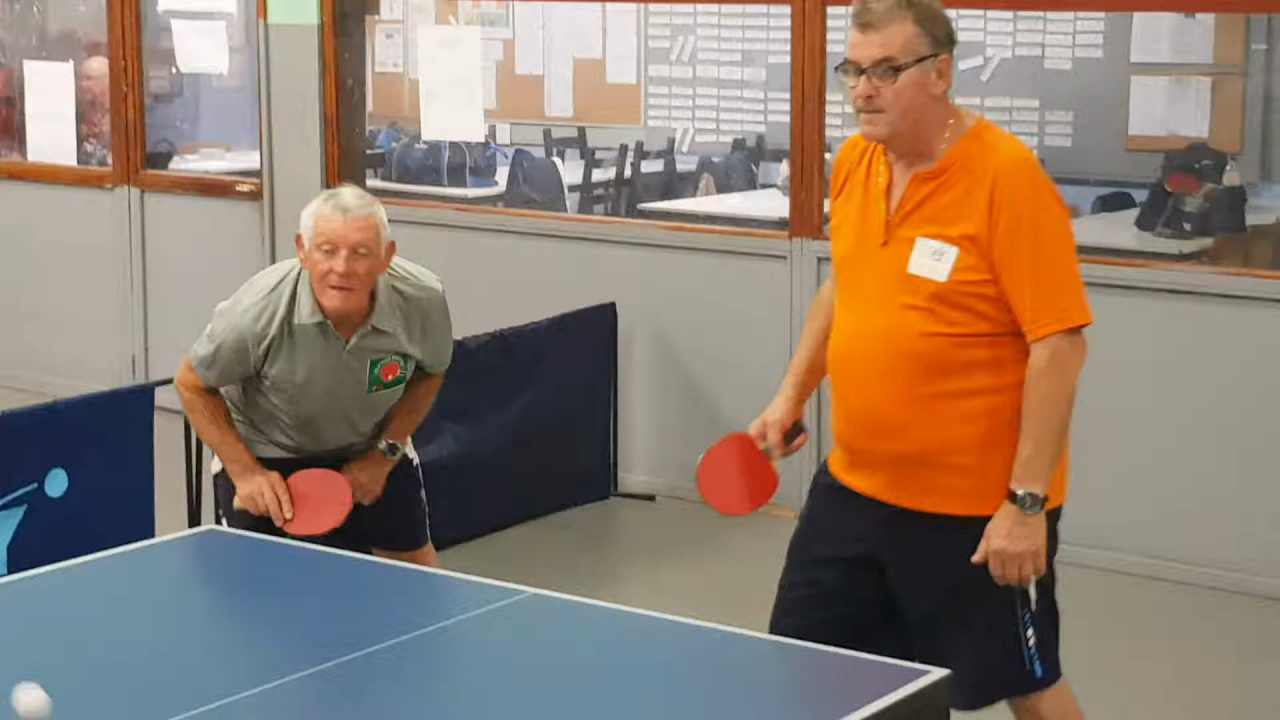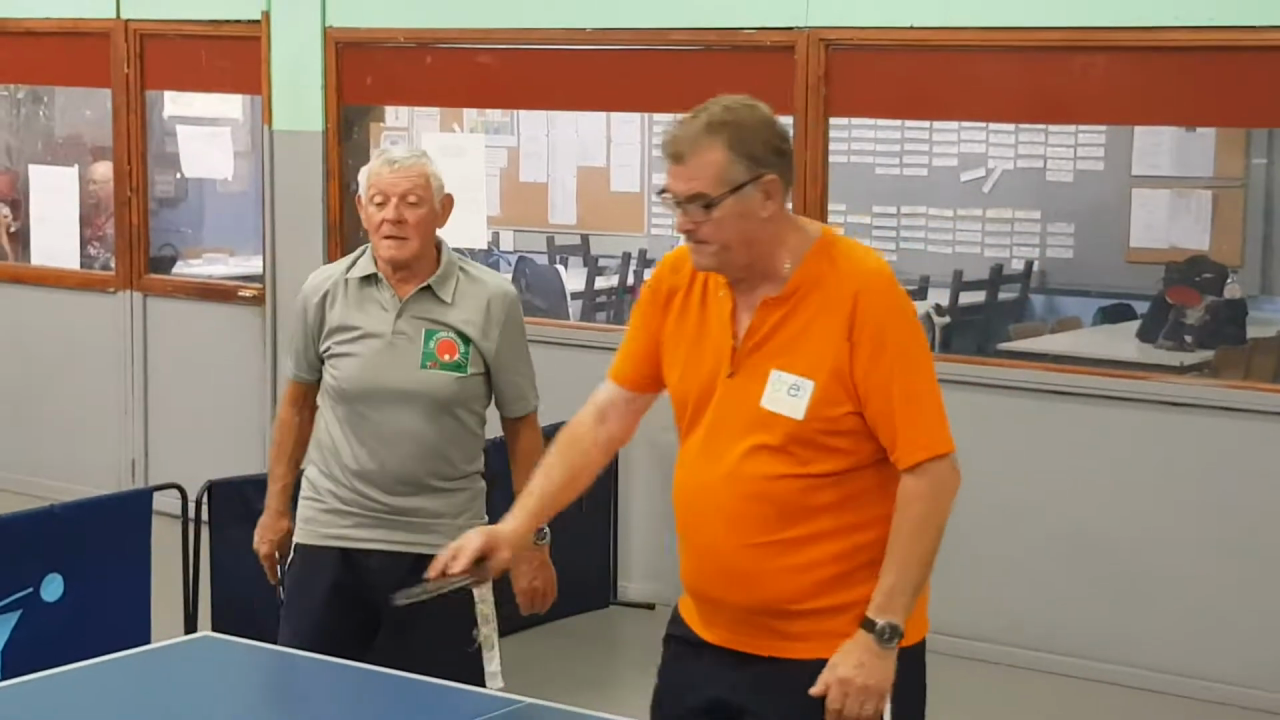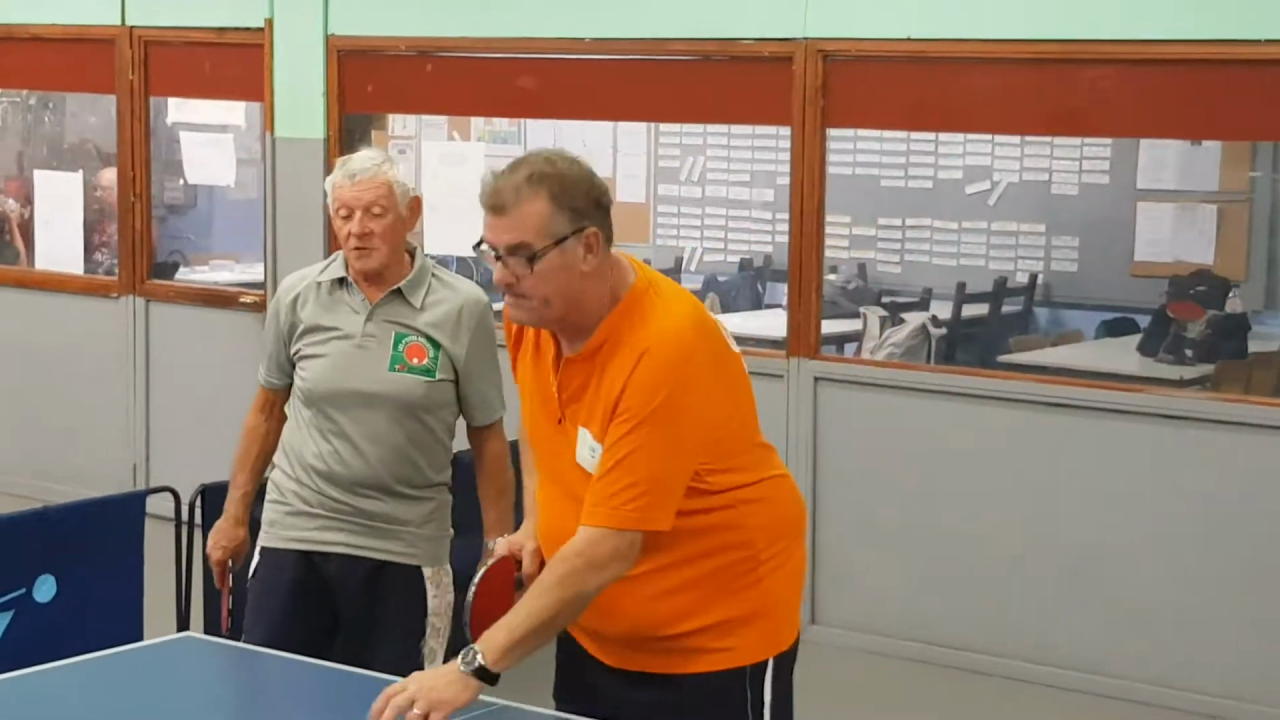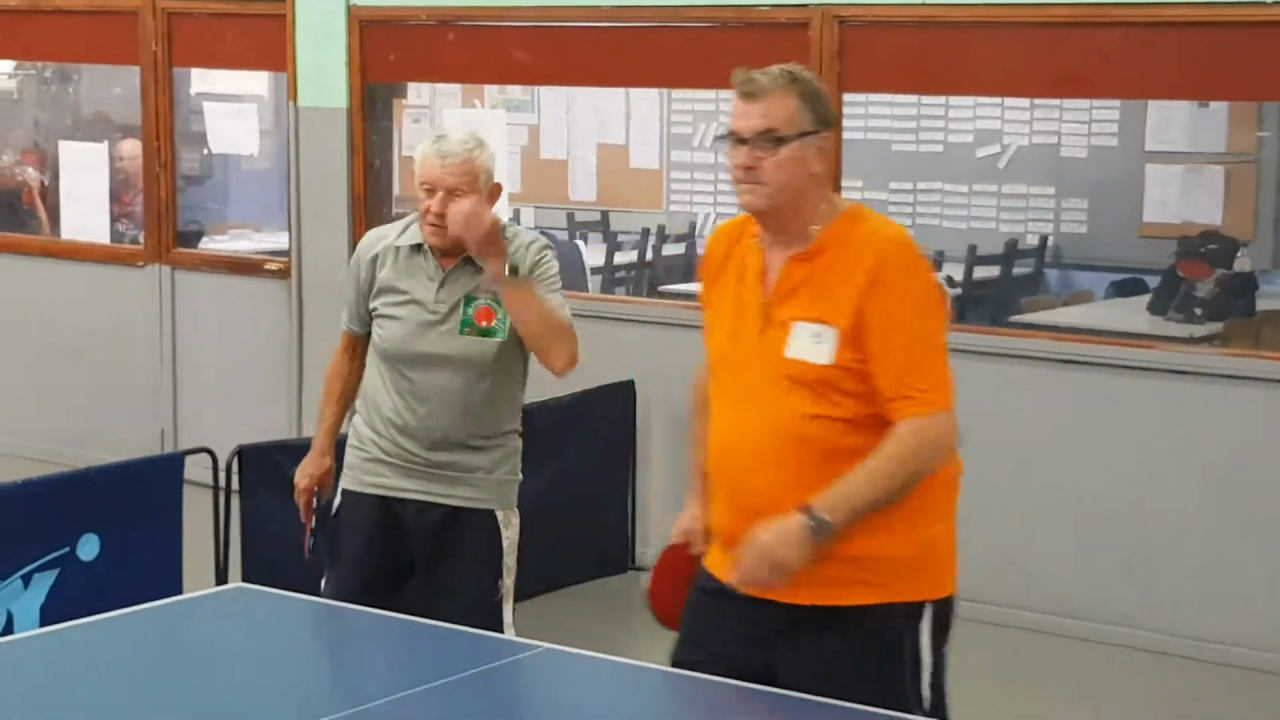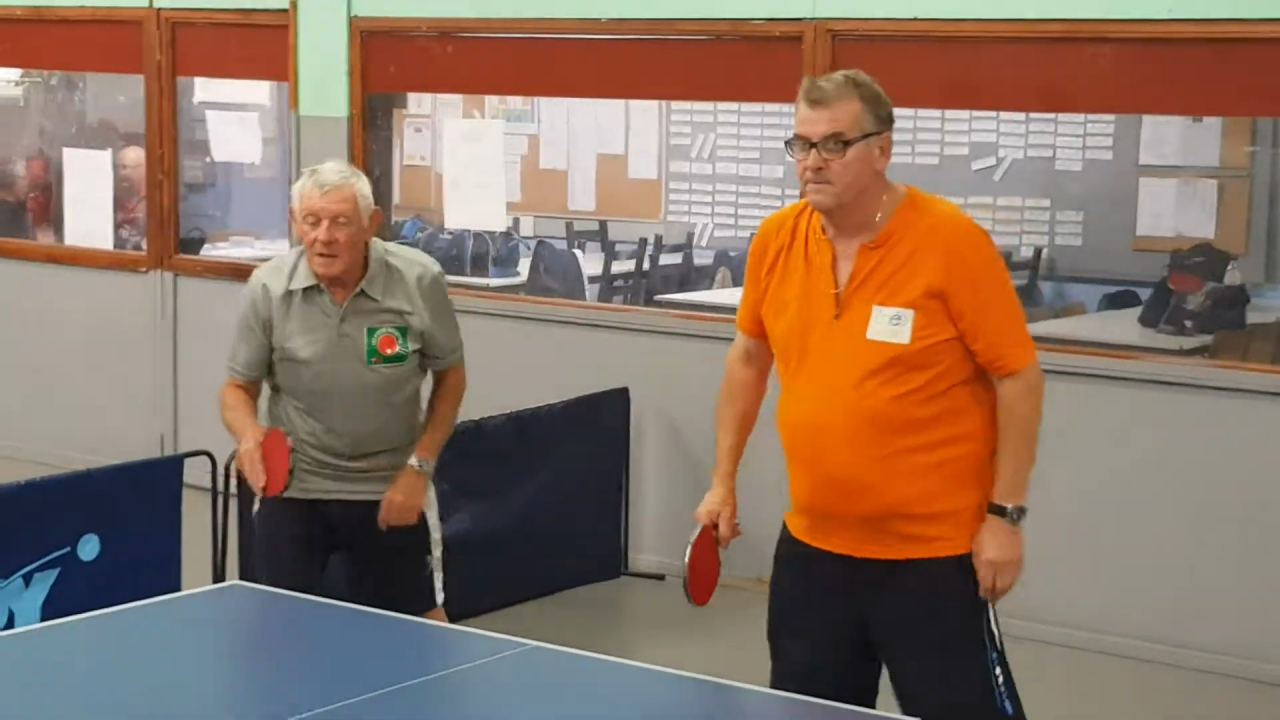
dt=1s
person 1, frame 1
left shoulder: (1006, 176)
right shoulder: (852, 163)
left elbow: (1059, 347)
left wrist: (1026, 500)
right wrist: (791, 395)
left hip: (974, 501)
right hip: (852, 487)
person 1, frame 2
left shoulder: (861, 294)
right shoulder: (674, 282)
left elbow: (931, 471)
right elbow: (607, 415)
left wrist: (878, 634)
right wrist: (514, 527)
left hip: (838, 649)
right hip: (706, 634)
person 1, frame 3
left shoulder: (666, 347)
right shoulder: (527, 310)
left elbow: (612, 545)
left wrist: (473, 667)
right wrist: (537, 526)
left hip: (712, 642)
right hip: (595, 632)
person 1, frame 4
left shoulder: (882, 260)
right shoulder: (723, 250)
left elbow: (929, 431)
left wrist: (810, 523)
right wrist: (703, 497)
left hip: (870, 595)
right hip: (737, 583)
person 1, frame 5
left shoulder: (950, 240)
right shoulder: (776, 239)
left elbow: (1020, 378)
right elbow: (749, 359)
left wrist: (1005, 513)
right wrist: (724, 481)
left hip: (935, 549)
right hip: (814, 543)
person 2, frame 1
left shoulder: (421, 297)
right shoulder: (257, 312)
left elbow: (429, 373)
right elbow: (192, 385)
left wrist: (385, 450)
right wrist: (246, 472)
left hip: (368, 451)
right hip: (264, 453)
person 2, frame 2
left shoulder: (491, 301)
right shoulder: (324, 293)
left elbow: (522, 426)
right elbow: (298, 401)
left wrist: (534, 540)
right wrist: (276, 507)
left hip: (442, 547)
right hip: (330, 539)
person 2, frame 3
left shoulder: (462, 308)
right shoulder: (296, 296)
left elbow: (488, 437)
right elbow: (268, 408)
right wrist: (235, 513)
left hip: (403, 554)
right hip: (293, 540)
person 2, frame 4
left shoulder: (528, 256)
right shoulder: (377, 251)
left elbow: (561, 358)
left wrist: (500, 263)
right wrist: (322, 447)
left hip: (473, 497)
right hip: (372, 484)
person 2, frame 5
left shoulder: (420, 280)
right shoulder: (268, 288)
left elbow: (450, 378)
right elbow: (238, 389)
left wrist: (417, 469)
right wrist: (249, 434)
left hip: (391, 486)
right hip: (294, 486)
